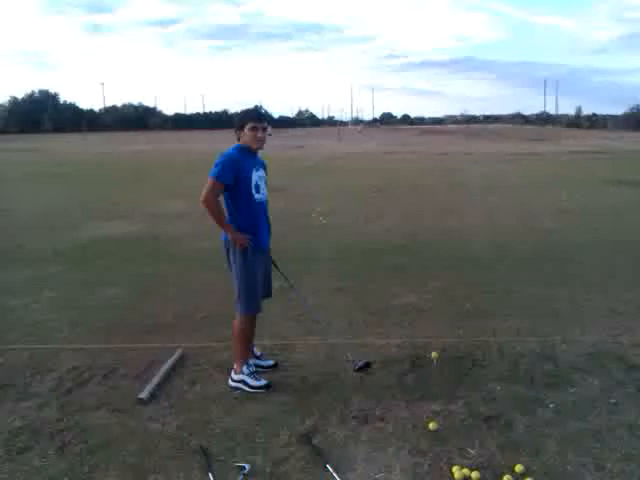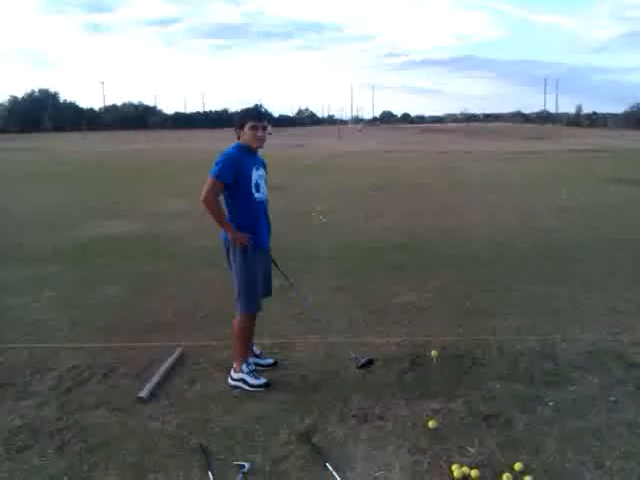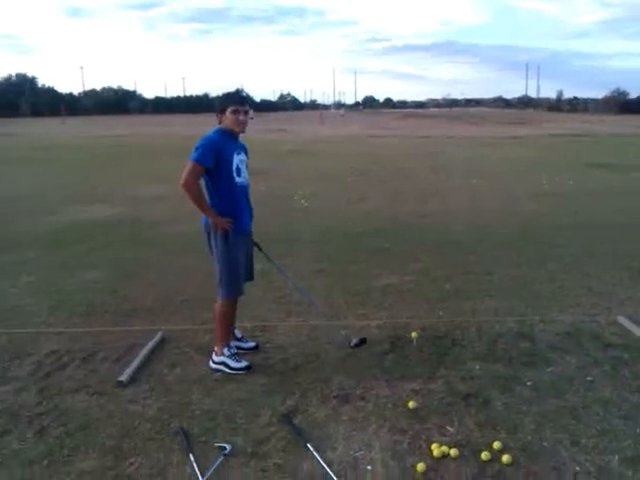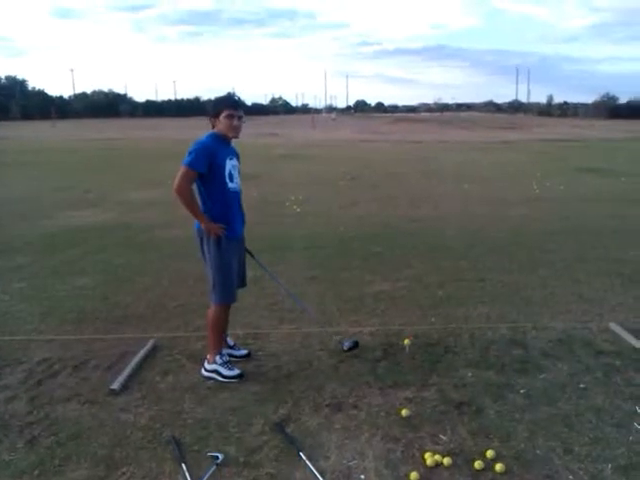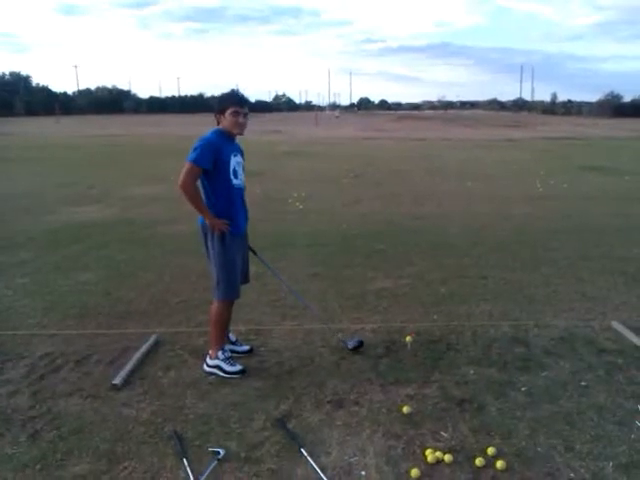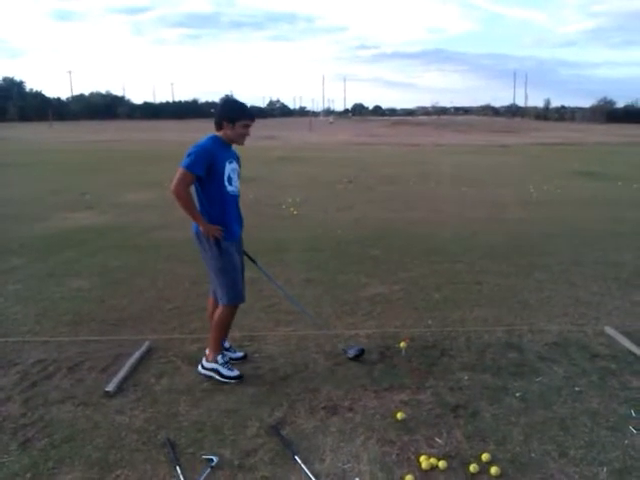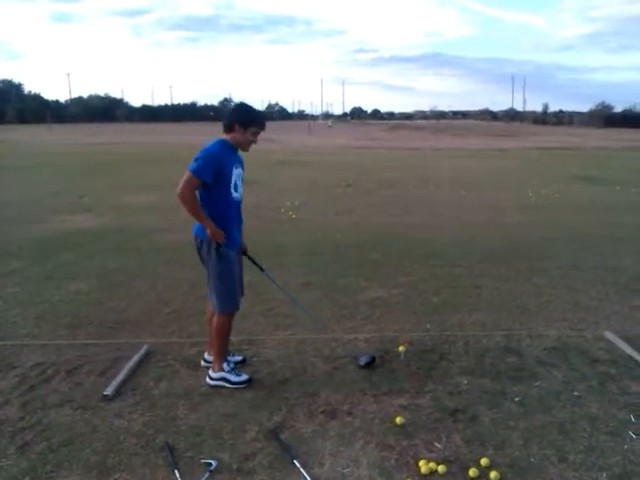
dt=0.3s
person 1, frame 1
left shoulder: (259, 162)
right shoulder: (231, 159)
right elbow: (207, 197)
right wrist: (231, 232)
left hip: (260, 242)
right hip: (243, 245)
left knee: (255, 303)
right knee: (247, 307)
left ankle: (249, 352)
right ankle: (239, 370)
person 1, frame 2
left shoulder: (259, 161)
right shoulder: (231, 158)
right elbow: (208, 196)
right wrist: (231, 231)
left hip: (260, 240)
right hip: (243, 244)
left knee: (254, 302)
right knee: (246, 306)
left ankle: (248, 351)
right ankle: (239, 368)
person 1, frame 3
left shoulder: (239, 146)
right shoulder: (212, 142)
right elbow: (188, 181)
right wrist: (212, 216)
left hip: (242, 225)
right hip: (225, 228)
left knee: (236, 286)
right knee: (228, 290)
left ankle: (230, 335)
right ankle: (221, 352)
person 1, frame 4
left shoulder: (231, 151)
right shoulder: (205, 147)
right elbow: (181, 186)
right wrist: (205, 222)
left hip: (234, 231)
right hip: (217, 234)
left knee: (229, 293)
right knee: (221, 297)
left ankle: (222, 342)
right ankle: (213, 360)
person 1, frame 5
left shoulder: (235, 147)
right shoulder: (210, 143)
right elbow: (185, 182)
right wrist: (209, 217)
left hip: (237, 227)
right hip: (221, 230)
left knee: (232, 288)
right knee: (225, 293)
left ankle: (225, 338)
right ankle: (214, 355)
person 1, frame 6
left shoulder: (231, 154)
right shoulder: (204, 150)
right elbow: (178, 188)
right wrist: (203, 224)
left hip: (231, 233)
right hip: (216, 236)
left knee: (220, 293)
right knee: (231, 297)
left ankle: (217, 345)
right ankle: (212, 358)
person 1, frame 7
left shoulder: (235, 157)
right shoulder: (211, 154)
right elbow: (184, 192)
left wrist: (238, 235)
right wrist: (210, 227)
left hip: (229, 239)
right hip: (215, 241)
left knee: (221, 300)
right knee: (225, 305)
left ankle: (214, 351)
right ankle: (218, 368)
